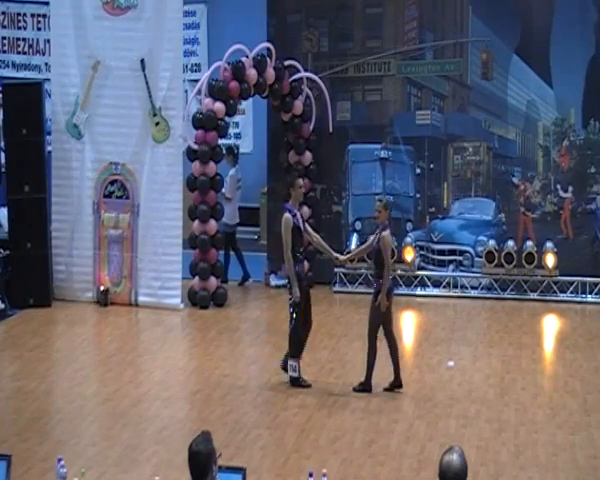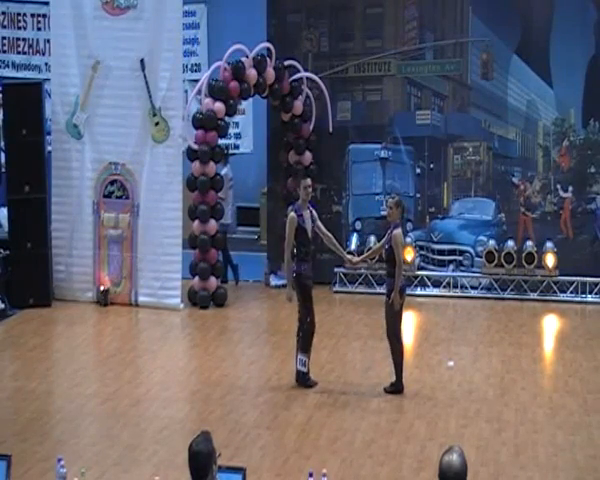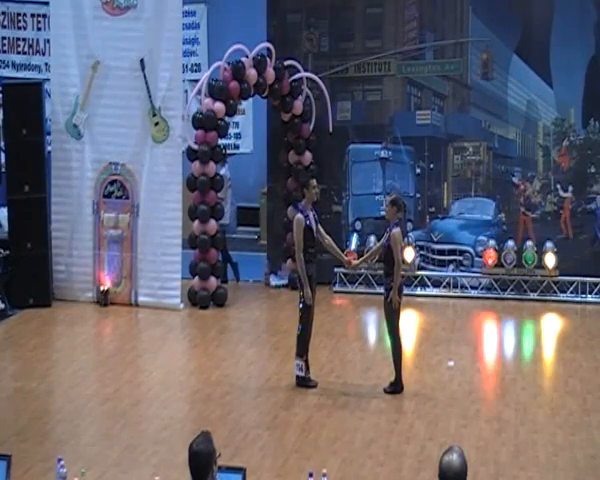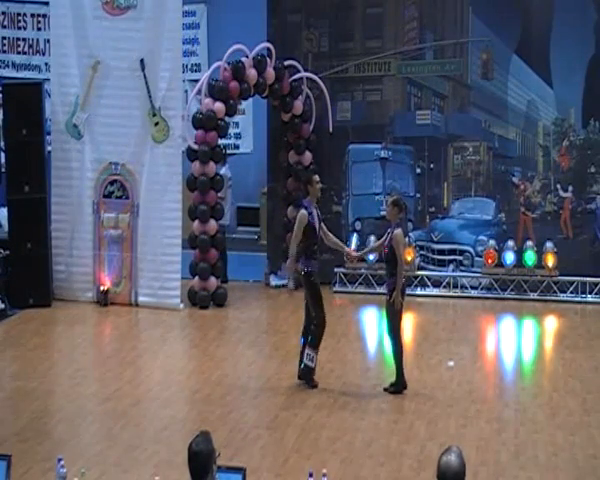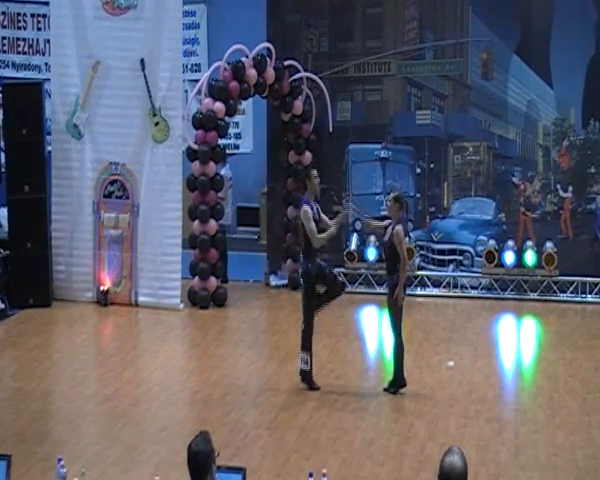
dt=0.7s
person 1, frame 1
left shoulder: (299, 213)
right shoulder: (287, 217)
left elbow: (313, 237)
right elbow: (287, 254)
left wrist: (333, 254)
right wrist: (294, 285)
left hip: (303, 271)
right hip: (295, 274)
left knee: (306, 322)
right knee: (296, 323)
left ankle: (289, 361)
right ankle: (294, 374)
person 1, frame 2
left shoulder: (311, 212)
right shoulder: (293, 216)
left elbow: (326, 236)
right elbow: (287, 252)
left wrist: (345, 255)
right wrist: (289, 285)
left hip: (308, 269)
right hip: (299, 271)
left knee: (304, 321)
right knee: (309, 321)
left ankle: (302, 370)
right ankle: (301, 371)
person 1, frame 3
left shoulder: (312, 213)
right shoulder: (300, 217)
left elbow: (325, 239)
right elbow: (298, 255)
left wrist: (343, 258)
right wrist: (305, 286)
left hip: (312, 271)
right hip: (305, 274)
left knee: (308, 323)
right knee: (305, 323)
left ankle: (305, 370)
right ankle: (301, 375)
person 1, frame 4
left shoulder: (316, 211)
right shoulder: (303, 214)
left elbow: (327, 236)
right elbow: (293, 246)
left wrist: (347, 251)
right wrist: (291, 277)
left hip: (314, 268)
right hip: (307, 269)
left knee: (310, 321)
right knee: (319, 320)
left ankle: (305, 369)
right ankle: (307, 369)
person 1, frame 5
left shoulder: (315, 205)
right shoulder: (305, 209)
left elbow: (328, 224)
right elbow: (317, 241)
left wrist: (340, 219)
right wrist: (334, 229)
left hip: (317, 261)
right hip: (309, 265)
right knee: (308, 318)
right ankle: (306, 372)
person 2, frame 1
left shoulder: (385, 235)
right shoulder: (379, 233)
left elbow: (388, 266)
right elbow: (365, 248)
left wrist: (383, 294)
right wrist: (346, 258)
left hip: (383, 289)
right hip: (383, 288)
left knee: (372, 335)
right knee: (388, 334)
left ankle: (367, 382)
right ankle: (397, 379)
person 2, frame 2
left shoulder: (397, 232)
right shoulder: (391, 230)
left elbow: (399, 264)
right elbow: (378, 248)
left wrist: (396, 292)
right wrist: (359, 260)
left hip: (395, 287)
right hip: (392, 286)
left knee: (392, 335)
right knee: (394, 334)
left ankle: (398, 382)
right ankle: (398, 380)
person 2, frame 3
left shoulder: (396, 231)
right shoulder: (391, 230)
left elbow: (398, 263)
right elbow: (377, 249)
left wrist: (394, 290)
right wrist: (359, 262)
left hip: (393, 287)
right hip: (389, 285)
left knee: (393, 334)
right knee: (393, 333)
left ankle: (398, 382)
right ankle: (397, 380)
person 2, frame 4
left shoulder: (397, 232)
right shoulder: (391, 231)
left elbow: (401, 263)
right elbow: (378, 246)
left wrist: (398, 291)
right wrist: (359, 255)
left hip: (396, 287)
right hip: (391, 285)
left knee: (395, 334)
right knee: (392, 333)
left ankle: (400, 382)
right ankle: (398, 380)
person 2, frame 5
left shoulder: (398, 229)
right shoulder: (389, 225)
left elbow: (404, 260)
right elbow: (373, 225)
left wrist: (400, 287)
left hip: (397, 283)
right hip: (391, 282)
left knee: (397, 332)
right knee: (395, 332)
left ankle: (398, 379)
right ankle: (397, 378)
person 3, frame 1
left shoulder: (232, 173)
right shoulder: (236, 172)
left elbow: (228, 197)
right wrist: (222, 189)
left hip: (229, 217)
right hip: (232, 216)
left knee: (227, 247)
right knee: (233, 245)
left ankle: (225, 276)
right ankle: (245, 273)
person 3, frame 2
left shoulder: (224, 173)
right shoulder: (228, 170)
left elbow: (222, 196)
left hip: (223, 216)
right hip: (227, 215)
left knee: (223, 246)
right knee: (224, 246)
person 3, frame 3
left shoulder: (223, 173)
right shoulder: (225, 171)
left elbow: (220, 196)
left hip: (221, 216)
right hip: (224, 216)
left knee: (221, 246)
right knee: (222, 246)
left ankle: (224, 275)
person 3, frame 4
left shoulder: (223, 173)
right shoulder: (226, 170)
left elbow: (221, 196)
left hip: (220, 217)
right hip: (223, 216)
right knee: (221, 247)
left ankle: (223, 275)
right ankle: (223, 274)
person 3, frame 5
left shoulder: (223, 173)
right shoulder: (226, 170)
left elbow: (221, 197)
left hip: (221, 217)
right hip: (224, 216)
left knee: (221, 248)
right knee: (221, 248)
left ankle: (223, 276)
right ankle: (222, 275)
